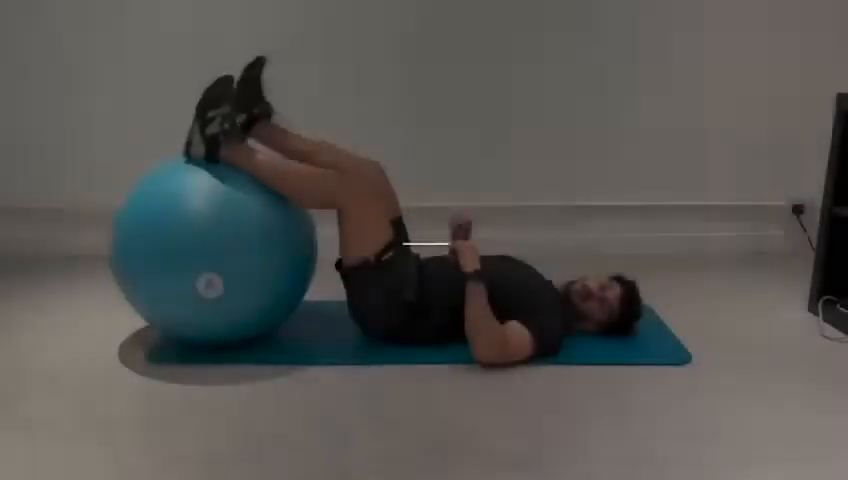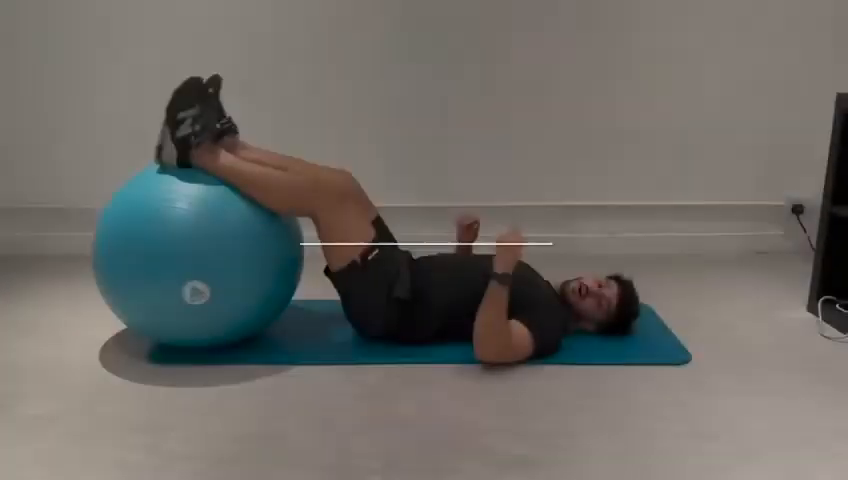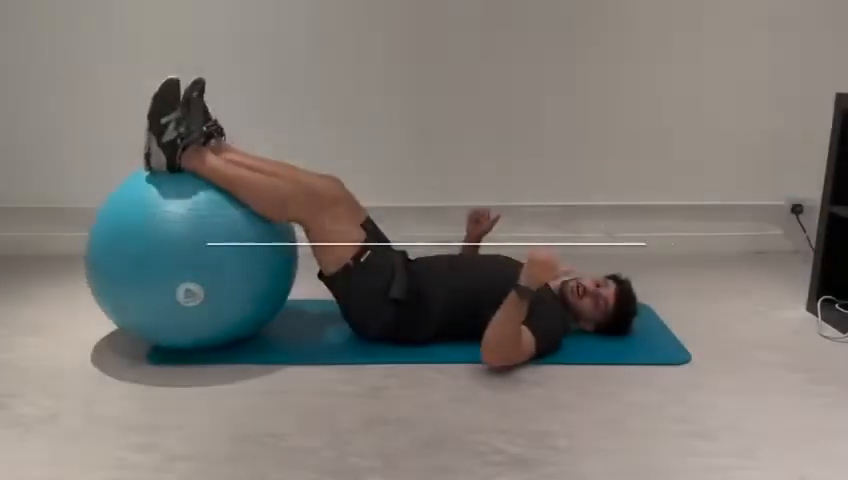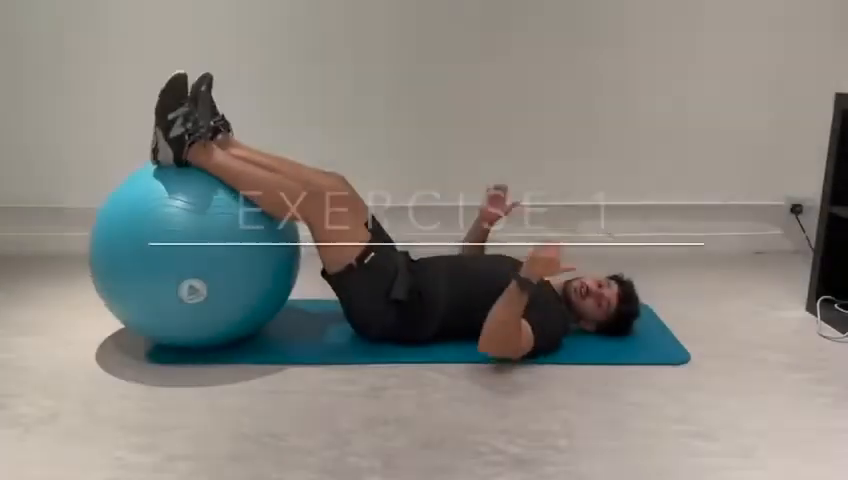
dt=0.2s
person 1, frame 1
left shoulder: (550, 326)
right shoulder: (542, 292)
left elbow: (488, 349)
left wrist: (471, 274)
right wrist: (461, 248)
left hip: (394, 310)
right hip: (411, 280)
left knee: (355, 188)
right knee: (367, 177)
left ankle: (226, 147)
right ankle: (261, 124)
person 1, frame 2
left shoulder: (550, 325)
right shoulder: (541, 292)
left elbow: (489, 348)
left wrist: (499, 275)
right wrist: (466, 246)
left hip: (392, 310)
right hip: (405, 278)
left knee: (330, 192)
right knee: (337, 185)
left ankle: (197, 152)
right ankle: (223, 143)
person 1, frame 3
left shoulder: (549, 324)
right shoulder: (542, 294)
left elbow: (495, 353)
left wrist: (525, 288)
right wrist: (474, 240)
left hip: (391, 309)
right hip: (402, 276)
left knee: (317, 201)
right knee: (325, 189)
left ankle: (186, 155)
right ankle: (212, 146)
person 1, frame 4
left shoulder: (550, 322)
right shoulder: (542, 291)
left elbow: (492, 344)
left wrist: (527, 282)
right wrist: (483, 224)
left hip: (395, 309)
right hip: (405, 277)
left knee: (321, 199)
right knee: (330, 189)
left ankle: (192, 150)
right ankle: (218, 141)
